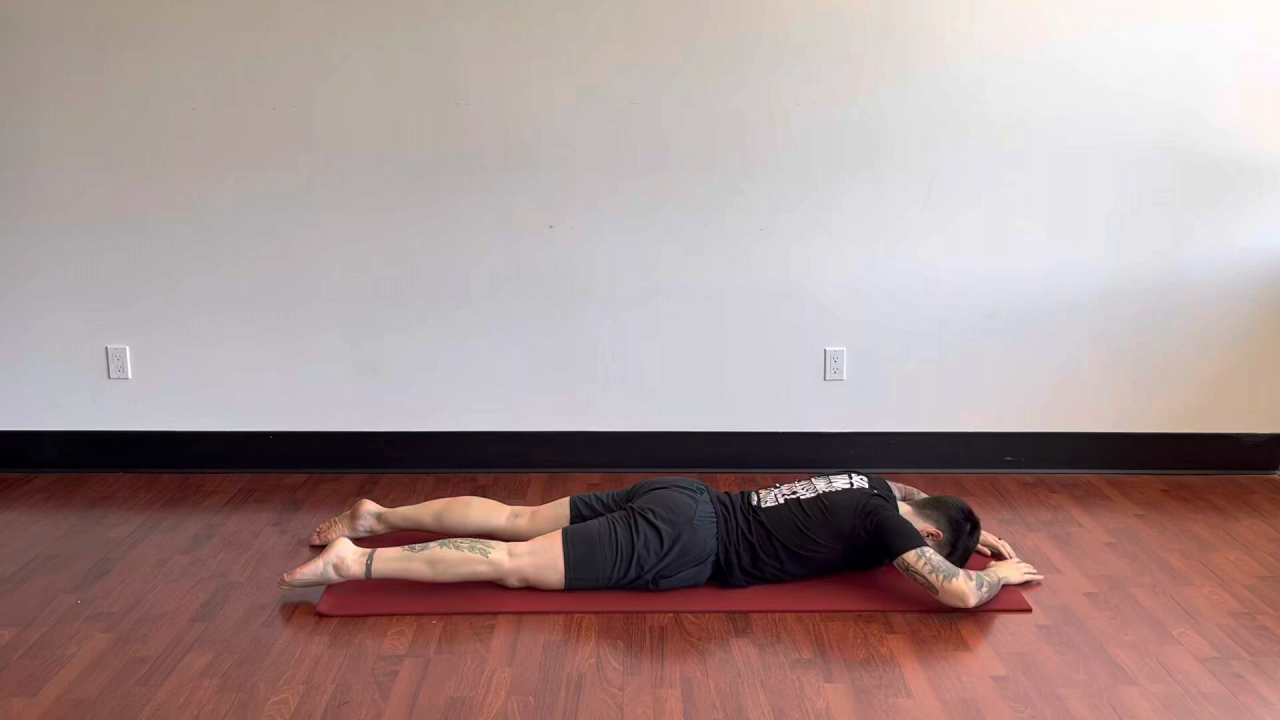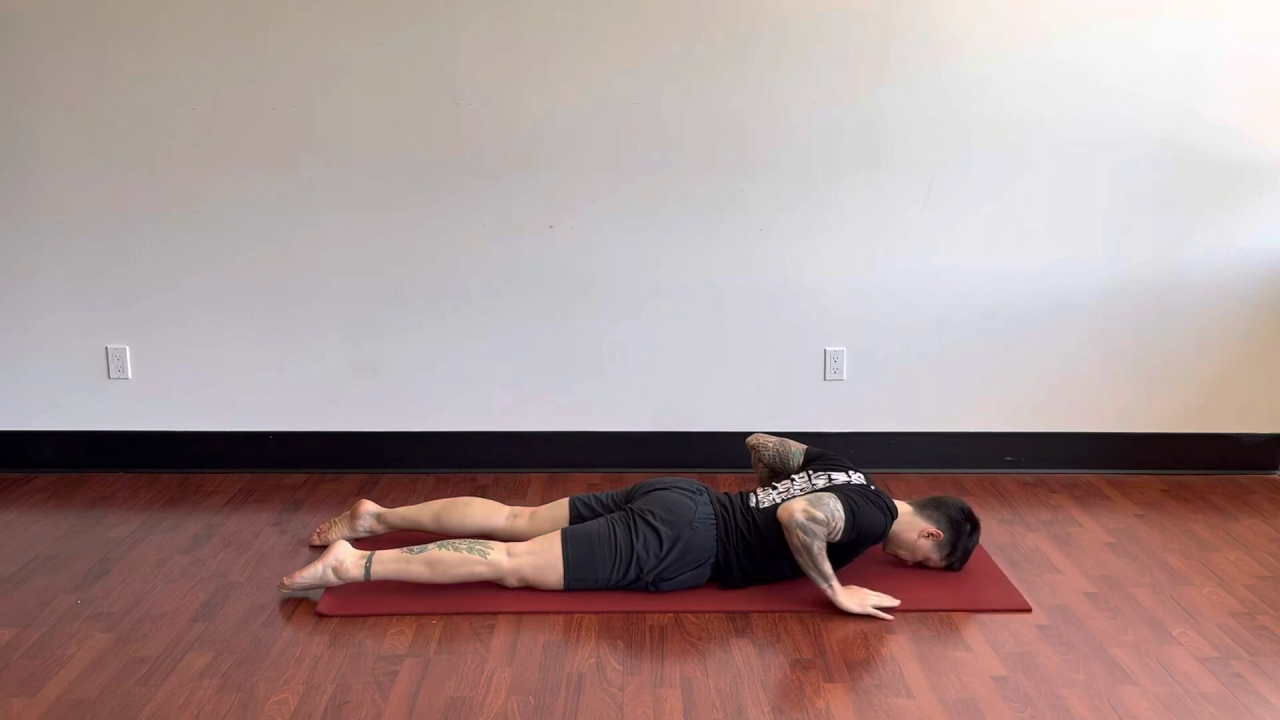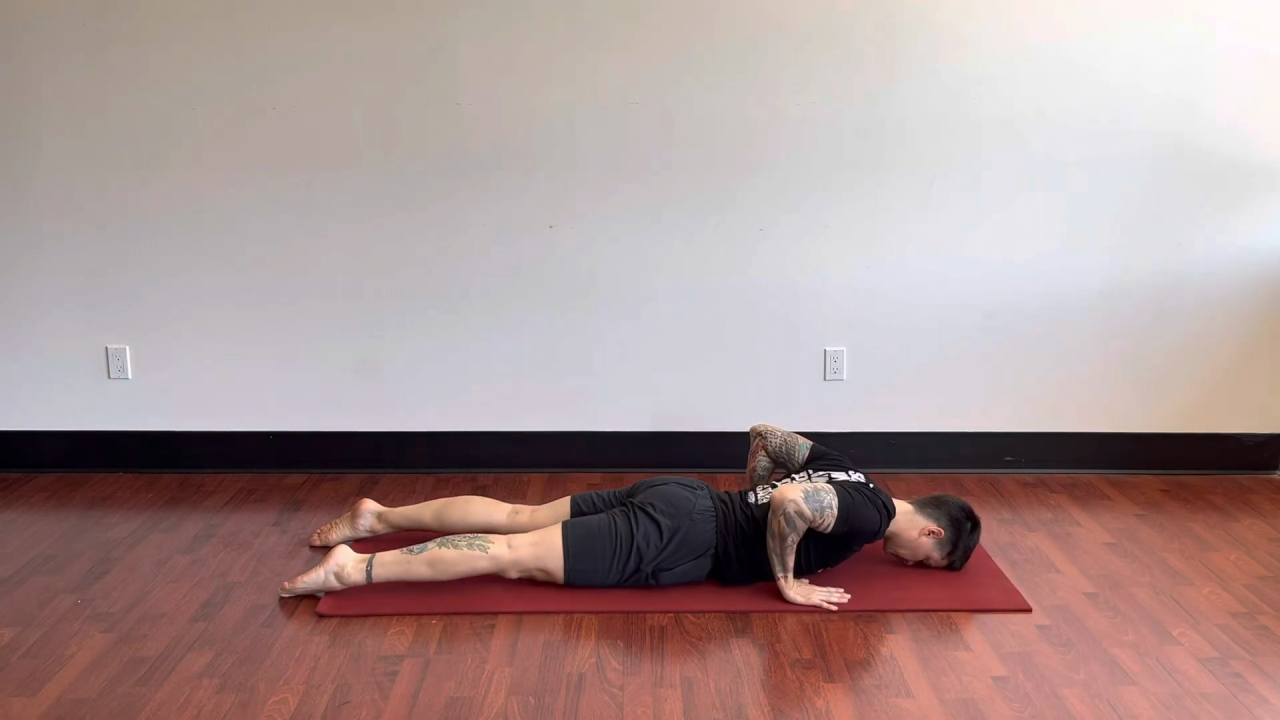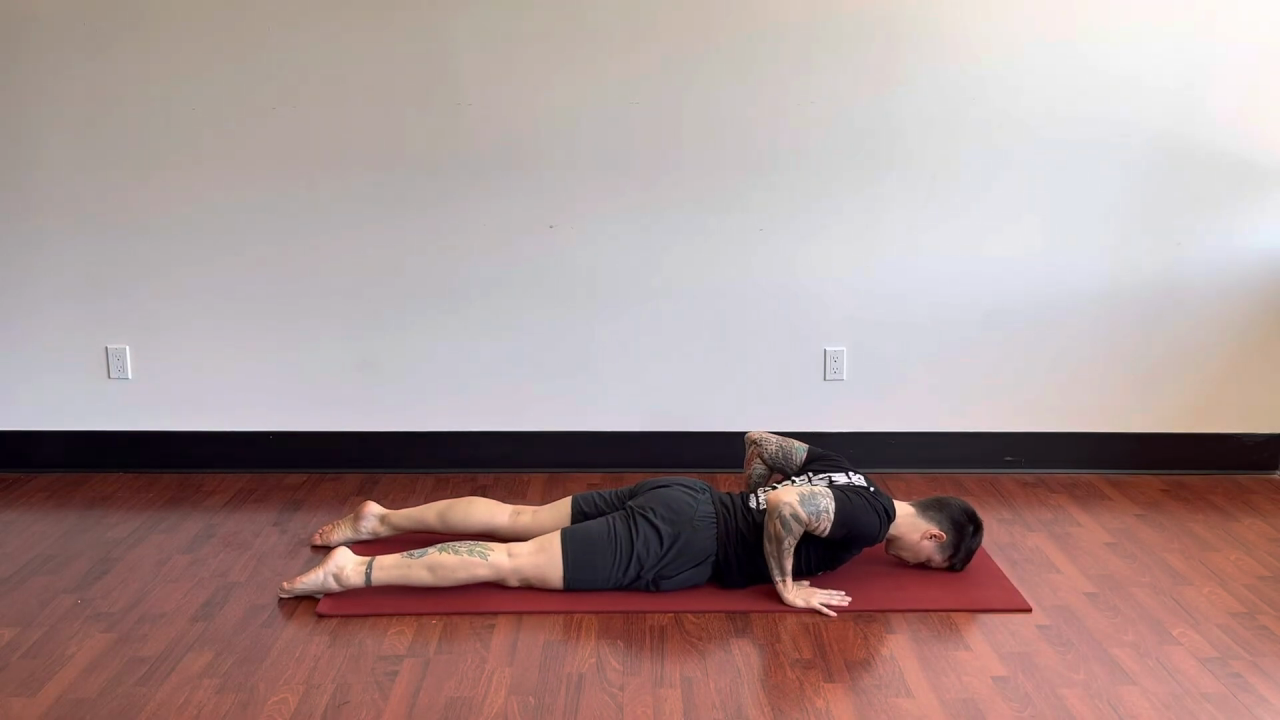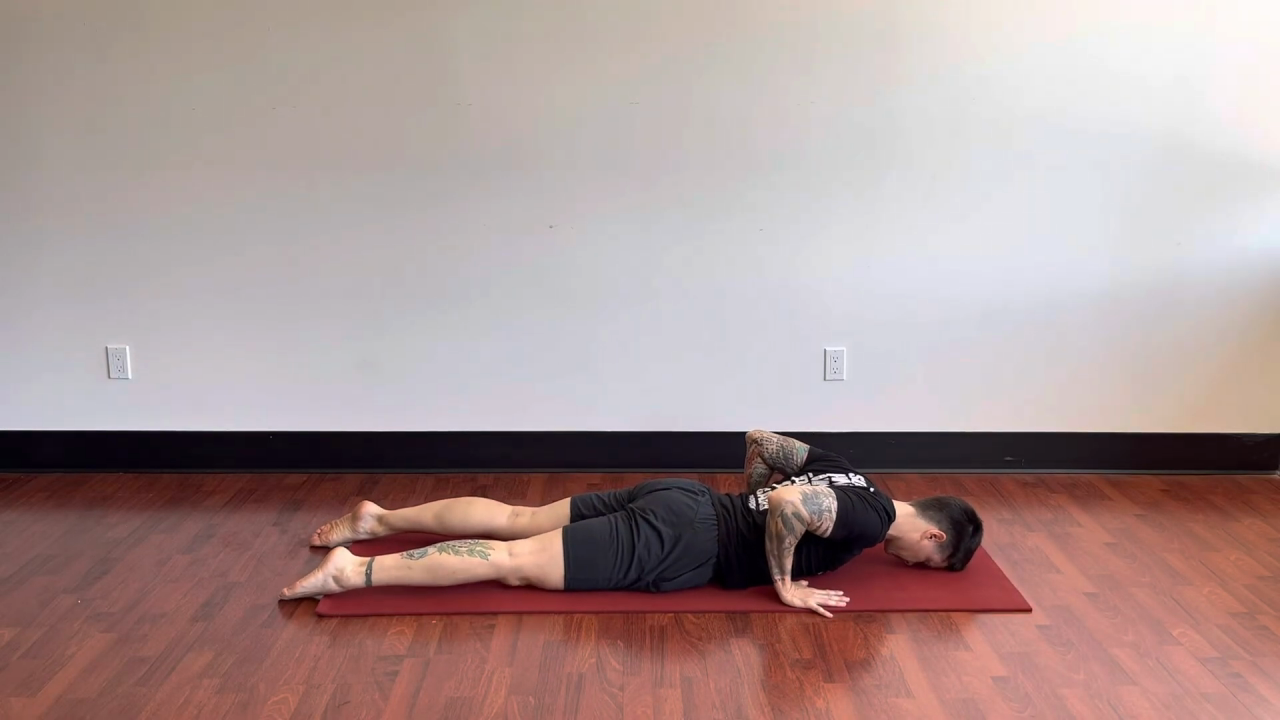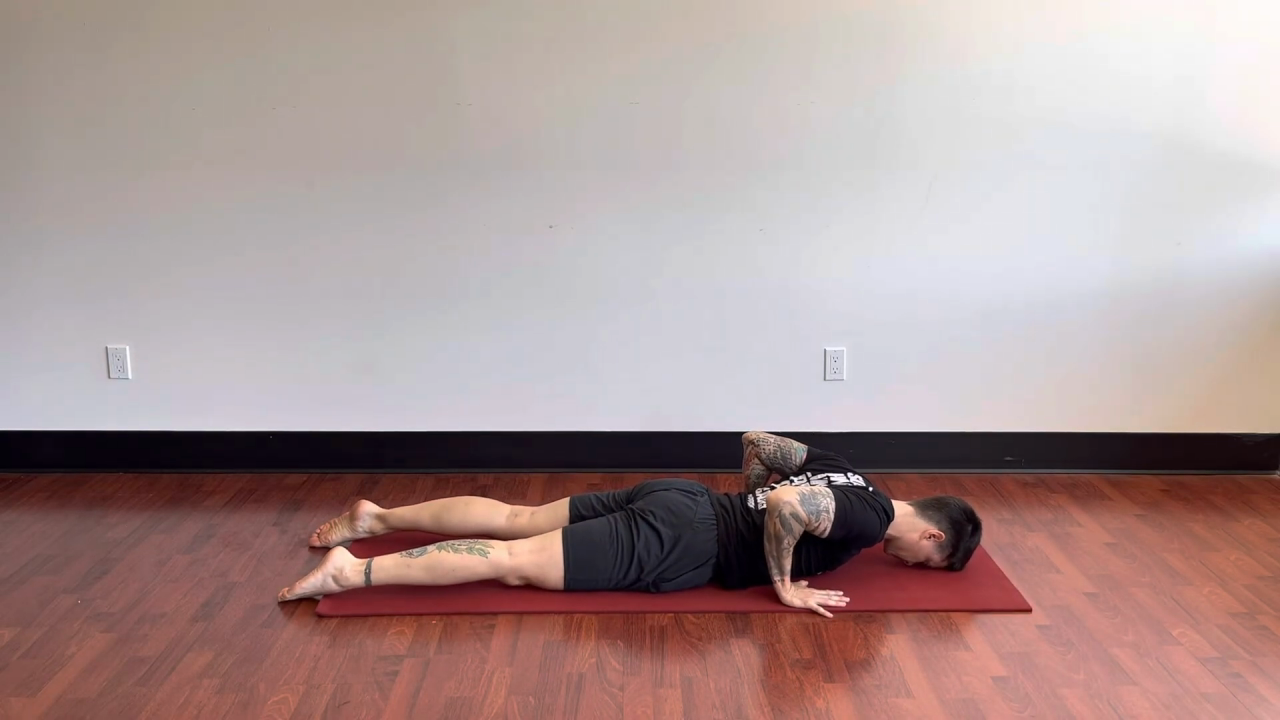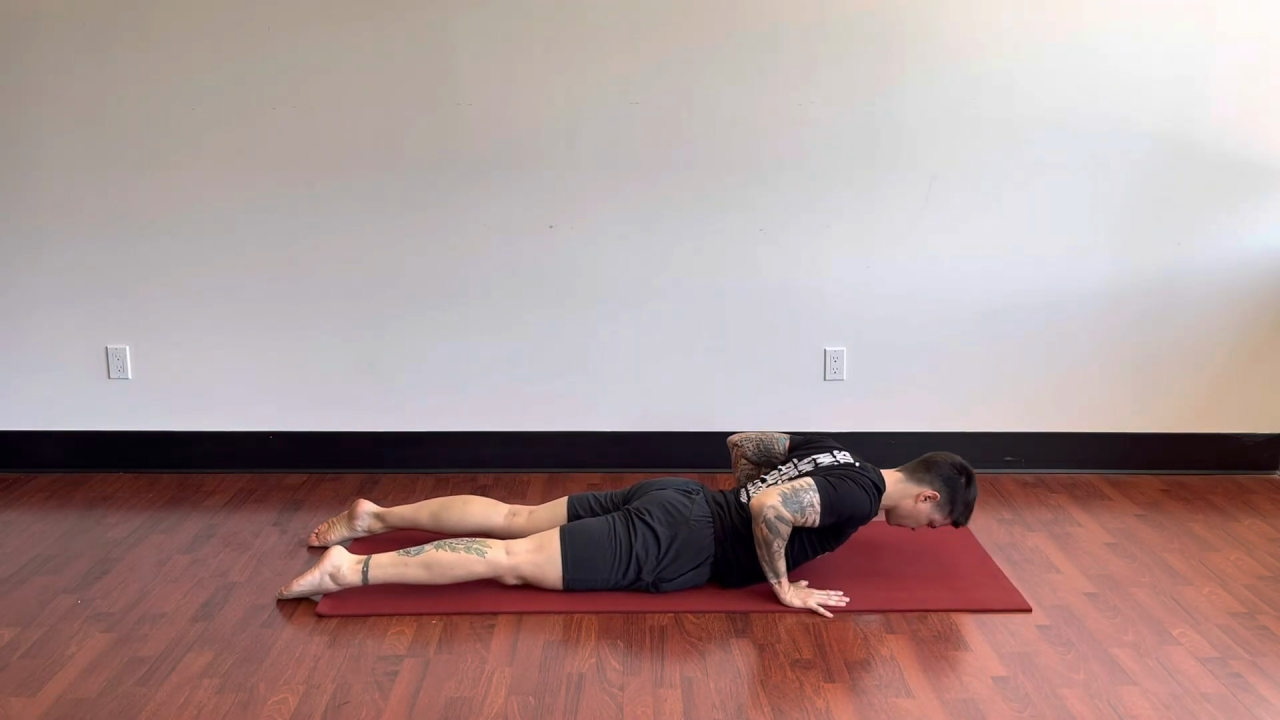
dt=0.7s
person 1, frame 1
left shoulder: (868, 484)
right shoulder: (883, 520)
right elbow: (960, 591)
left wrist: (975, 532)
right wrist: (1002, 576)
left hip: (681, 501)
right hip: (682, 542)
left knee: (514, 522)
right knee: (514, 565)
left ankle: (377, 516)
right ankle: (356, 561)
person 1, frame 2
left shoulder: (843, 470)
right shoulder: (872, 515)
left elbow: (759, 442)
right elbow: (794, 517)
right wrist: (837, 590)
left hip: (674, 500)
right hip: (675, 544)
left knee: (513, 522)
right knee: (512, 566)
left ankle: (375, 515)
right ankle: (352, 563)
person 1, frame 3
left shoulder: (845, 471)
right shoulder: (869, 513)
left elbow: (764, 433)
right elbow: (789, 502)
right wrist: (785, 581)
left hip: (675, 498)
right hip: (676, 535)
left knee: (516, 520)
right knee: (516, 557)
left ankle: (377, 517)
right ankle: (354, 569)
person 1, frame 4
left shoulder: (845, 472)
right shoulder: (870, 517)
left elbow: (758, 439)
right elbow: (786, 506)
right wrist: (784, 584)
left hip: (677, 499)
right hip: (677, 544)
left knee: (517, 521)
right knee: (514, 565)
left ankle: (379, 518)
right ankle: (354, 571)
person 1, frame 5
left shoulder: (845, 473)
right shoulder: (869, 518)
left elbow: (761, 439)
right elbow: (788, 504)
right wrist: (782, 584)
left hip: (677, 500)
right hip: (676, 543)
left knee: (516, 520)
right knee: (515, 565)
left ankle: (376, 519)
right ankle: (353, 572)
person 1, frame 6
left shoulder: (844, 474)
right shoulder: (870, 517)
left elbow: (757, 440)
right elbow: (787, 504)
right wrist: (783, 584)
left hip: (675, 499)
right hip: (675, 545)
left knee: (517, 520)
right knee: (515, 563)
left ankle: (375, 516)
right ankle: (354, 570)
person 1, frame 7
left shoulder: (834, 454)
right shoulder: (859, 494)
left elbow: (742, 441)
right elbow: (769, 507)
right wrist: (781, 587)
left hip: (671, 498)
right hip: (671, 543)
left knee: (514, 519)
right knee: (510, 562)
left ankle: (373, 515)
right ankle: (350, 569)
